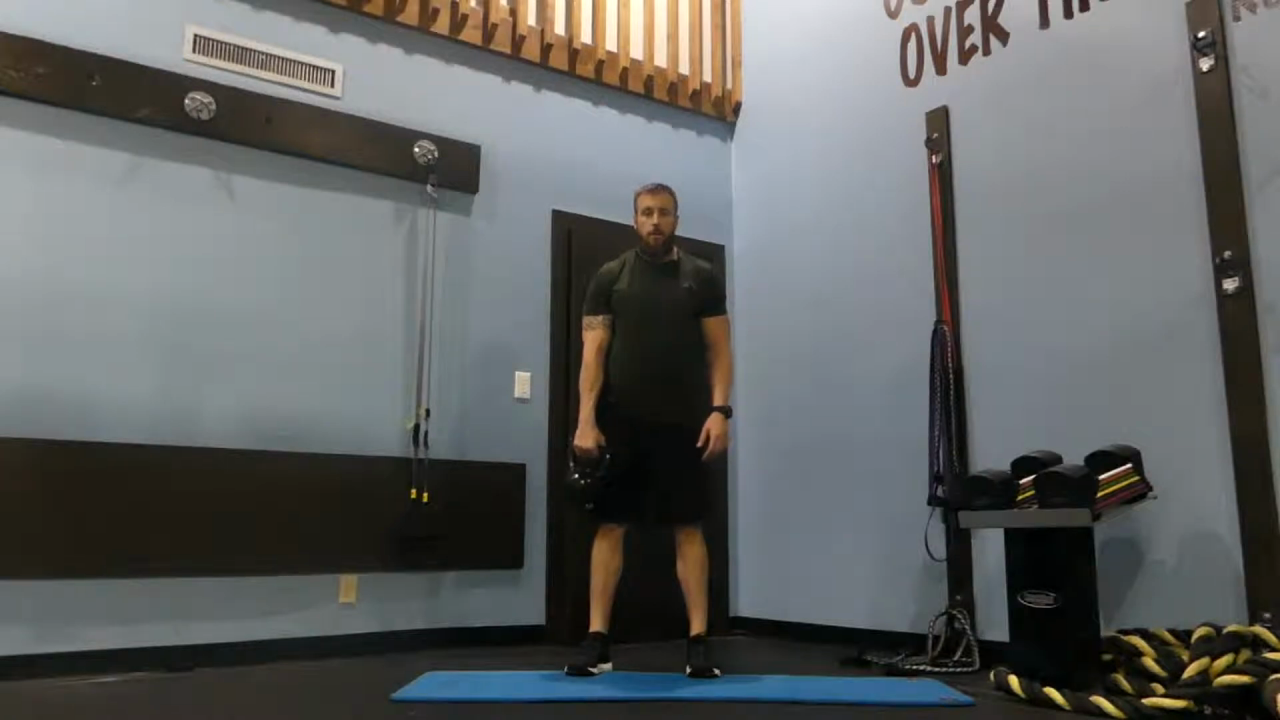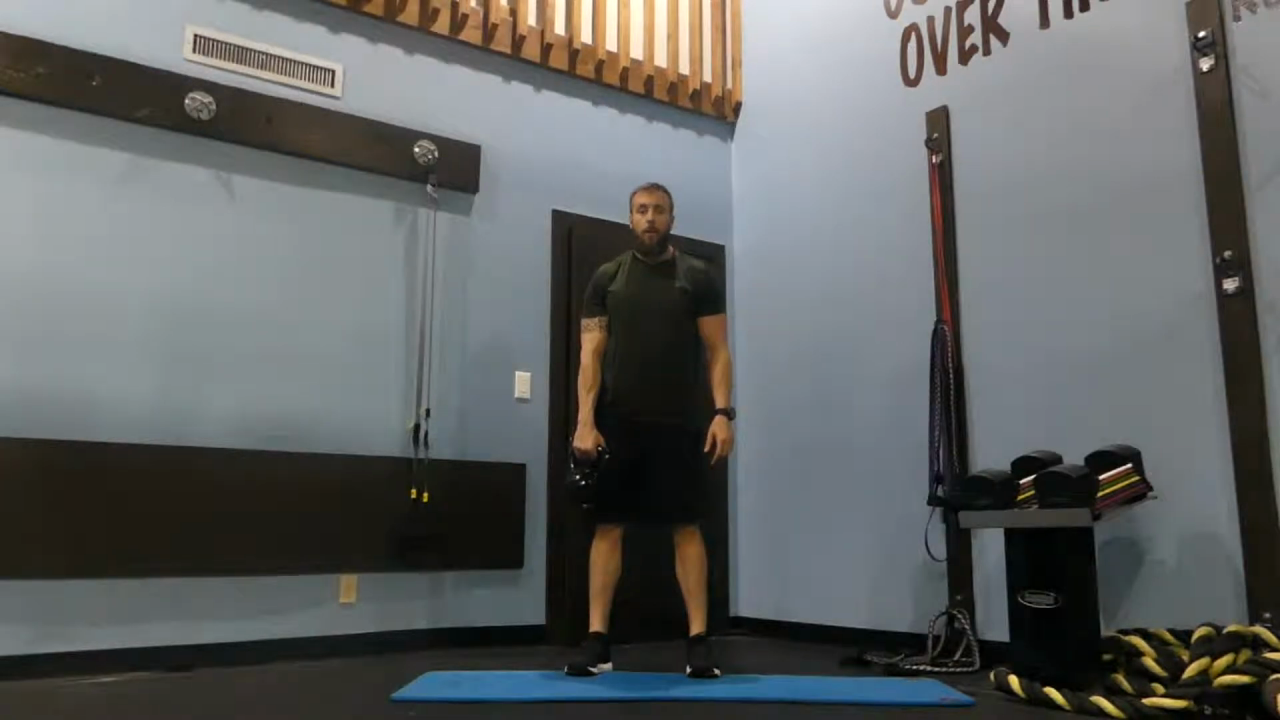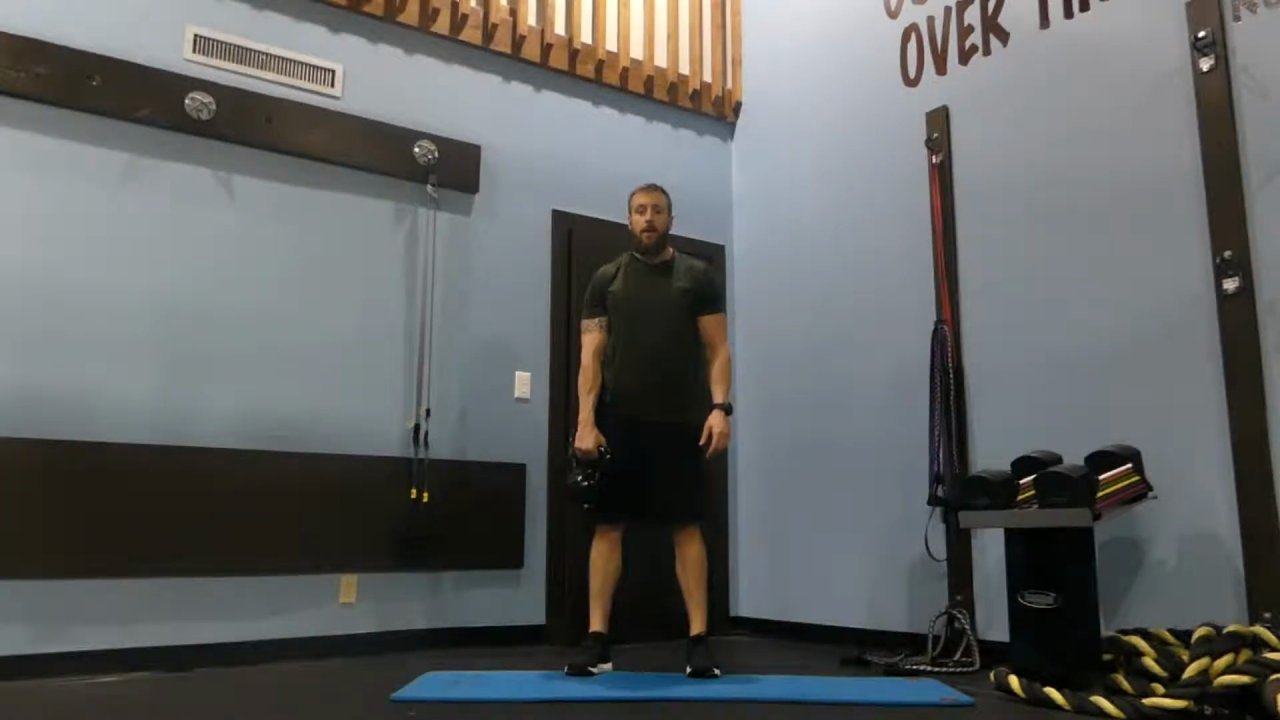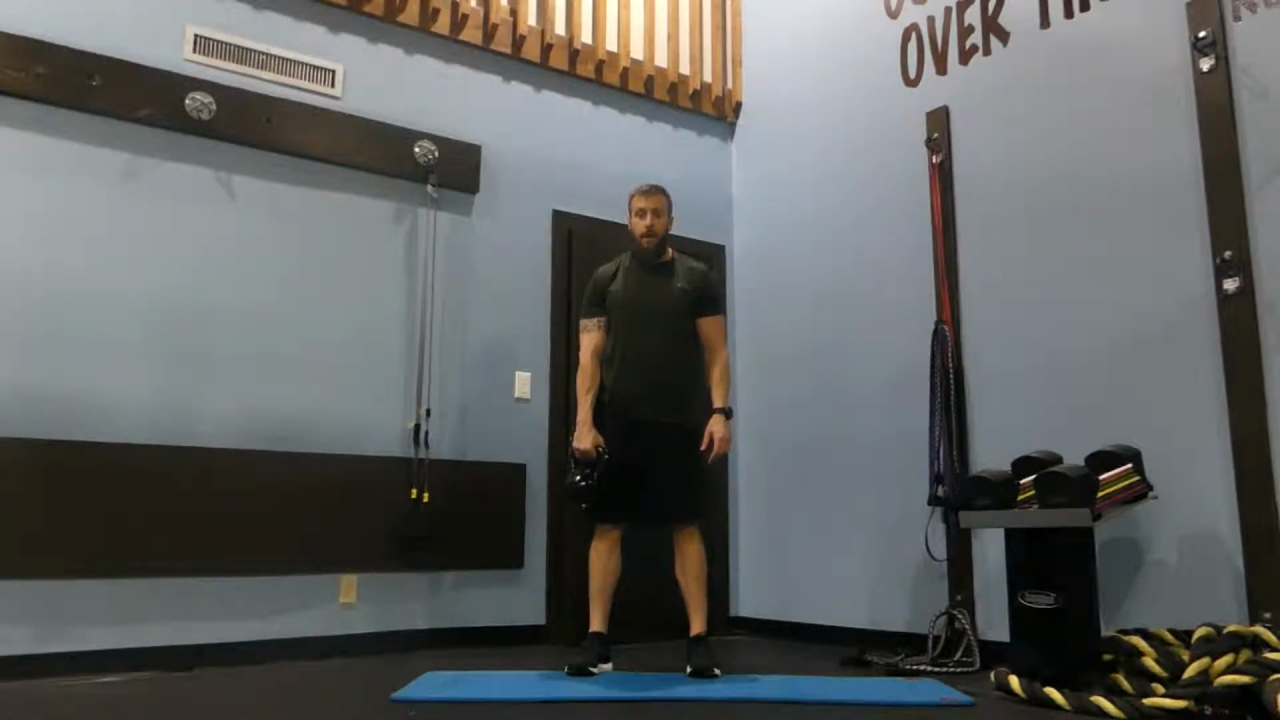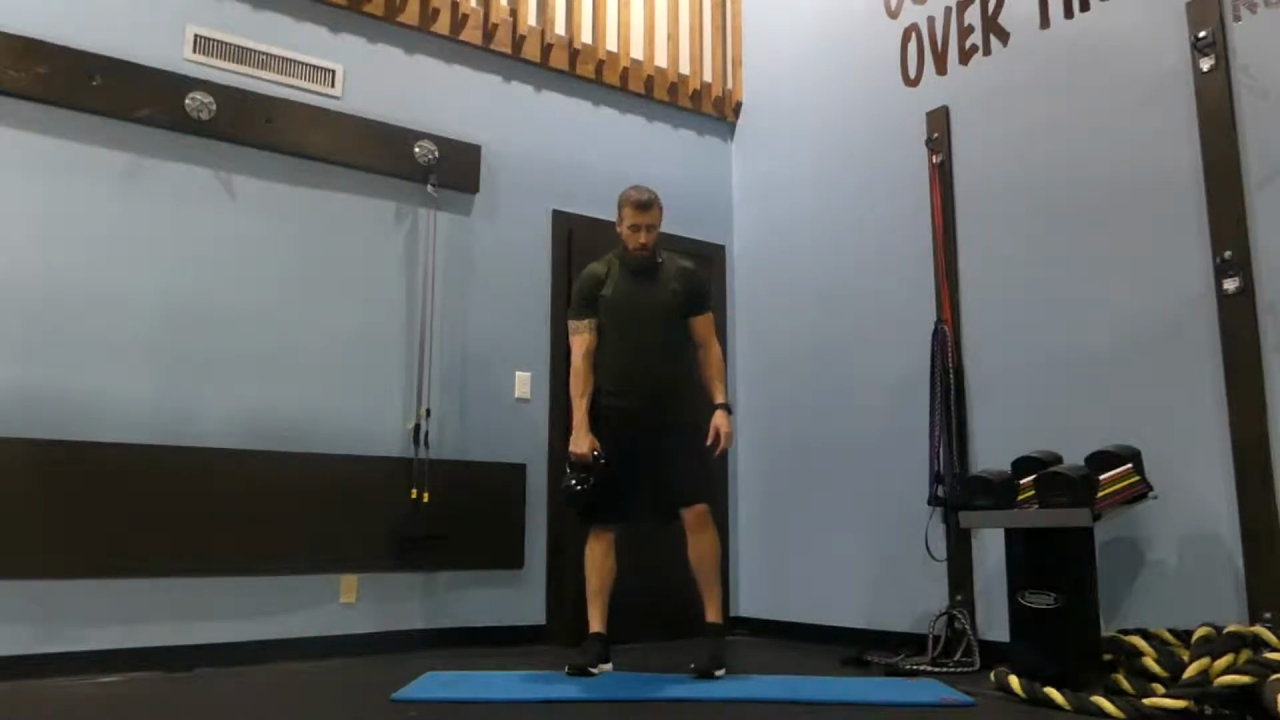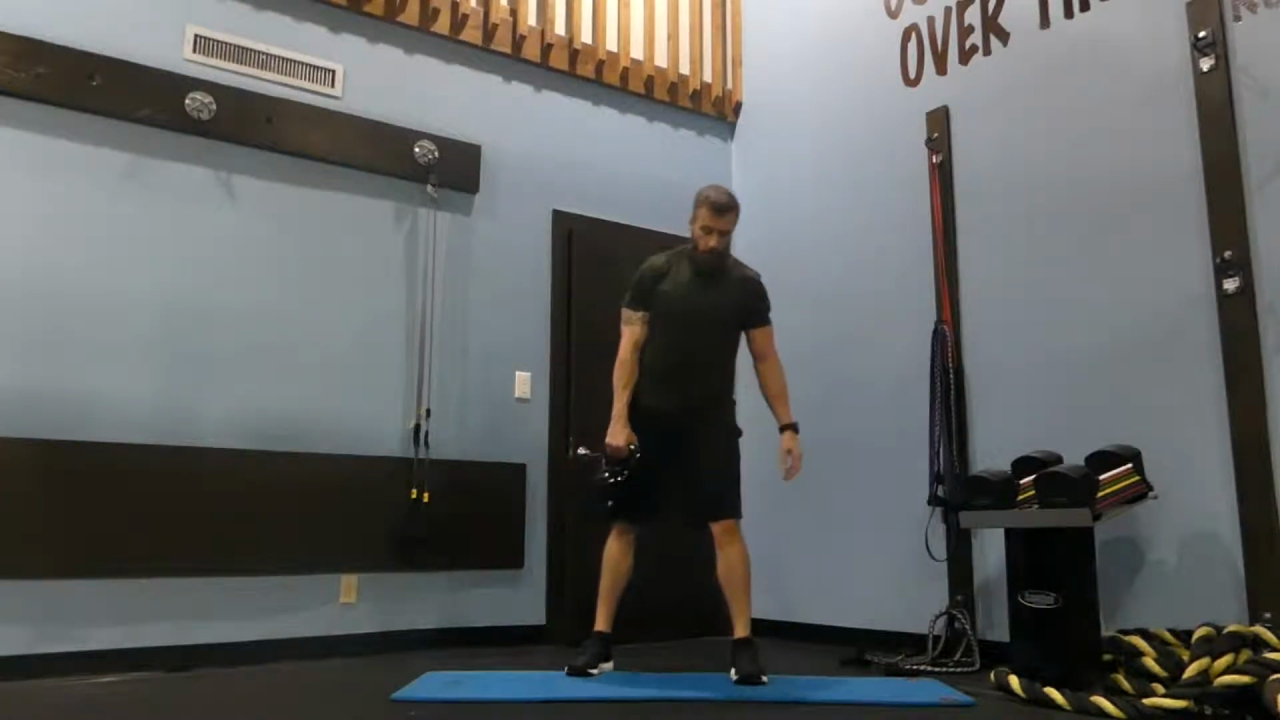
dt=0.5s
person 1, frame 1
left shoulder: (702, 277)
right shoulder: (611, 277)
left elbow: (720, 350)
right elbow: (594, 351)
left wrist: (719, 410)
right wrist: (587, 420)
left hip: (683, 424)
right hip: (621, 423)
left knee: (688, 528)
right knee: (610, 526)
left ankle: (698, 639)
right ankle: (597, 639)
person 1, frame 2
left shoulder: (698, 277)
right shoulder: (607, 277)
left elbow: (717, 350)
right elbow: (591, 353)
left wrist: (722, 413)
right wrist: (585, 421)
left hip: (680, 424)
right hip: (618, 423)
left knee: (686, 528)
right knee: (608, 527)
left ankle: (698, 640)
right ankle: (597, 640)
person 1, frame 3
left shoulder: (697, 276)
right shoulder: (607, 279)
left elbow: (717, 348)
right elbow: (592, 355)
left wrist: (719, 407)
right wrist: (586, 422)
left hip: (680, 423)
right hip: (619, 423)
left knee: (687, 528)
right knee: (608, 527)
left ankle: (698, 639)
right ankle: (597, 639)
person 1, frame 4
left shoulder: (697, 277)
right shoulder: (606, 279)
left elbow: (716, 351)
right elbow: (590, 355)
left wrist: (719, 412)
right wrist: (584, 422)
left hip: (680, 424)
right hip: (617, 424)
left knee: (686, 528)
right knee: (607, 527)
left ankle: (699, 641)
right ankle: (597, 640)
person 1, frame 5
left shoulder: (684, 275)
right shoulder: (594, 279)
left elbow: (707, 345)
right elbow: (581, 357)
left wrist: (721, 406)
right wrist: (580, 427)
left hip: (674, 420)
right hip: (612, 423)
left knee: (697, 514)
right knee: (601, 528)
left ankle: (713, 629)
right ankle: (597, 641)
person 1, frame 6
left shoulder: (746, 285)
right shoulder: (655, 273)
left elbow: (766, 358)
right elbow: (629, 349)
left wrist: (787, 426)
right wrist: (618, 420)
left hip: (710, 424)
right hip: (648, 420)
left knee: (725, 528)
right knee: (622, 525)
left ankle: (743, 645)
right ankle: (599, 643)
